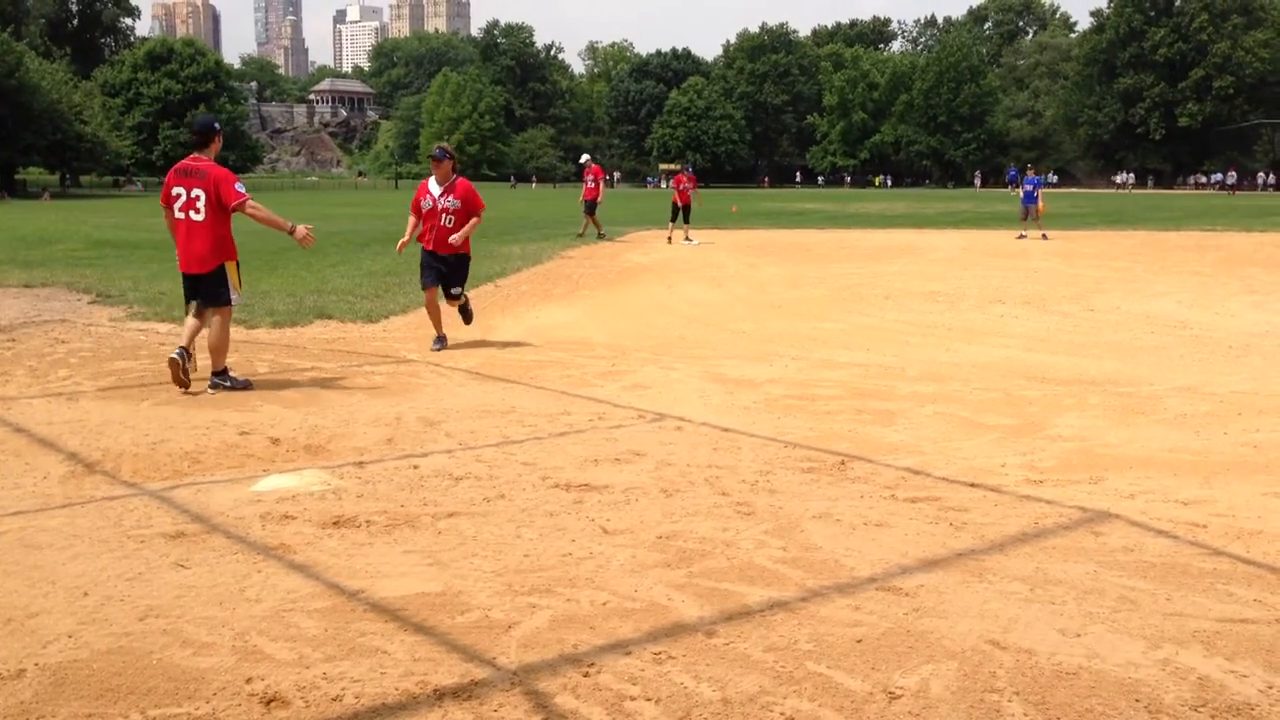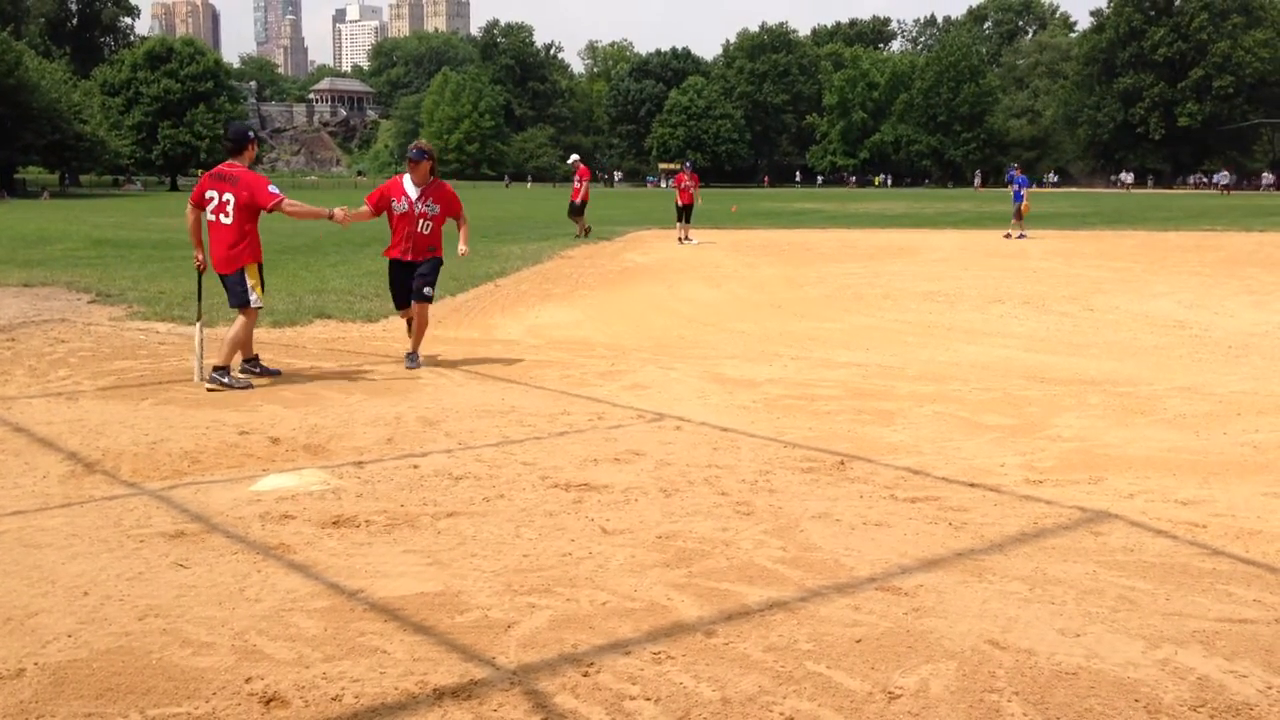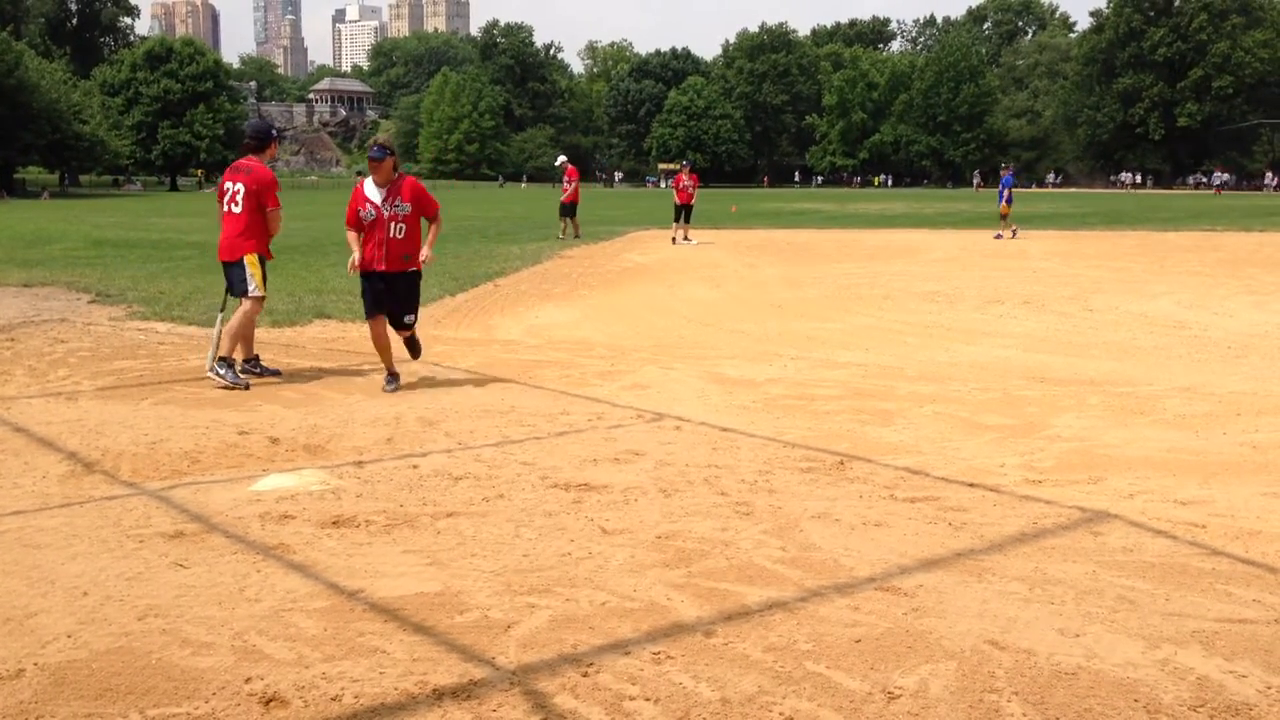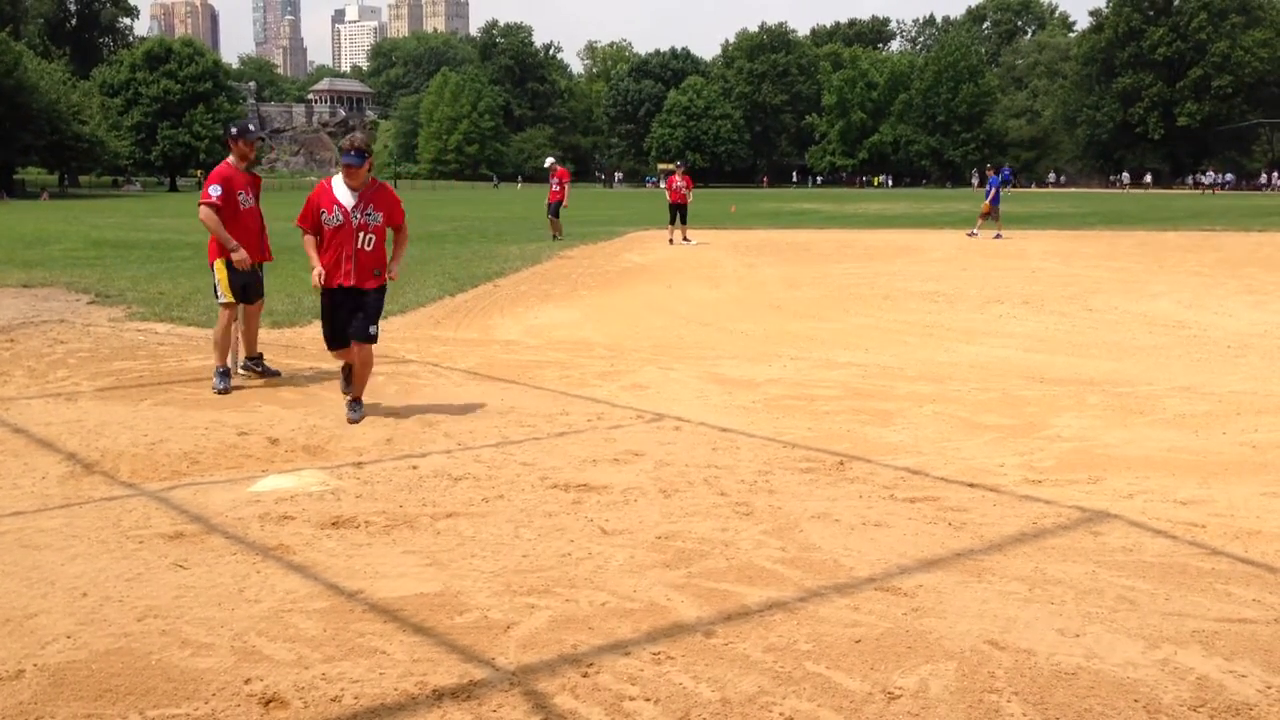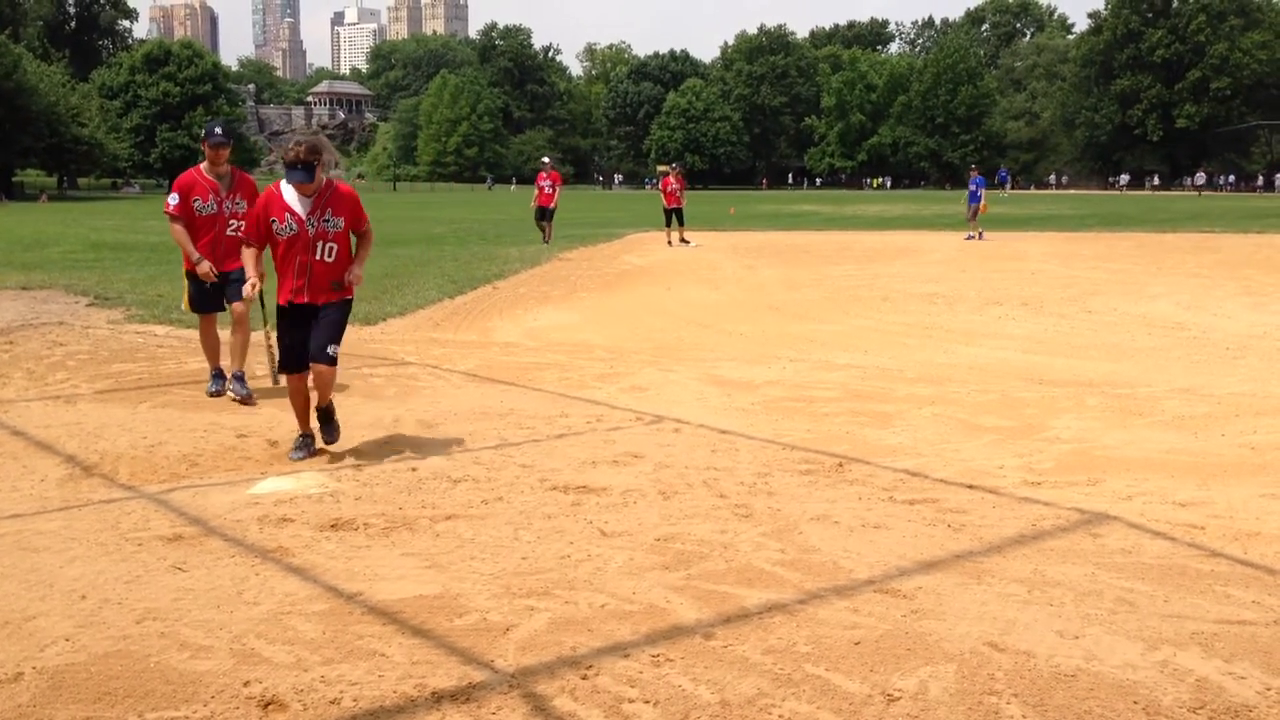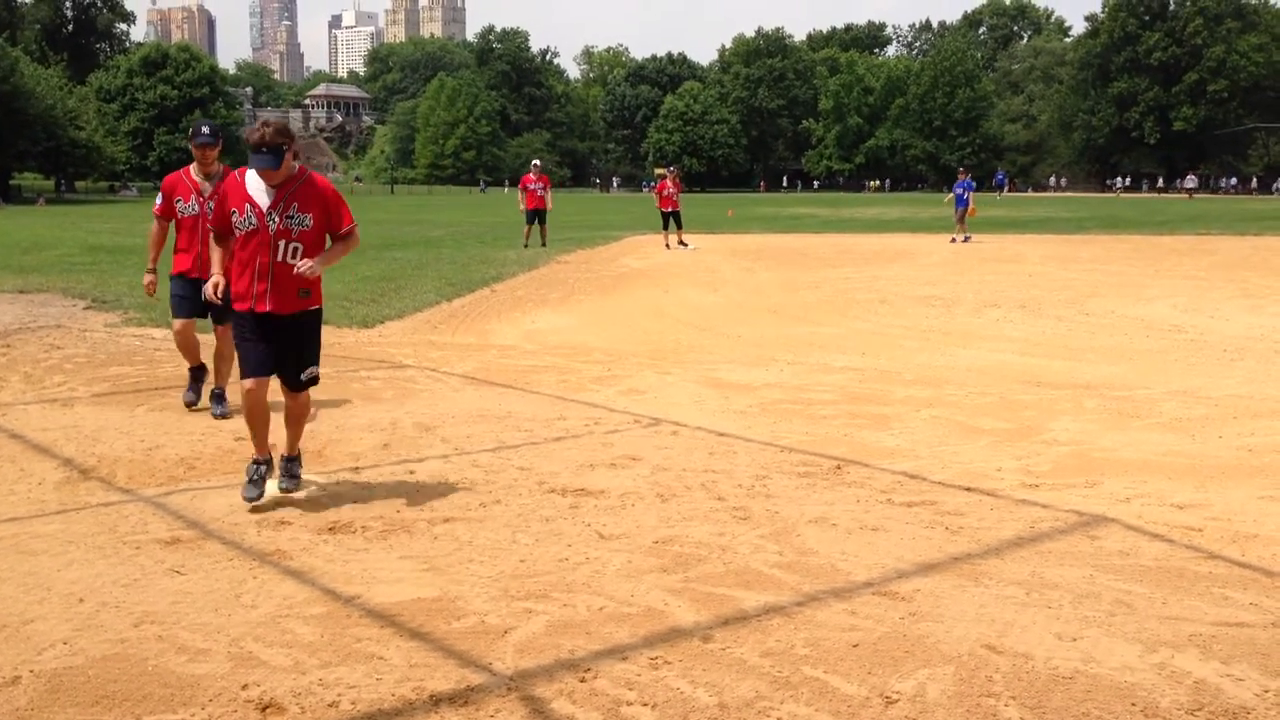
dt=0.4s
person 1, frame 1
left shoulder: (464, 187)
right shoulder: (424, 187)
left elbow: (478, 217)
right elbow: (415, 214)
left wrist: (462, 235)
right wrist: (407, 236)
left hip: (455, 252)
right hip: (429, 250)
left knee: (452, 298)
right knee: (429, 293)
left ankle: (462, 300)
right ankle: (440, 335)
person 1, frame 2
left shoulder: (443, 190)
right shoulder: (393, 186)
left elbow: (460, 217)
right elbow: (371, 208)
left wrist: (463, 242)
right wrist: (351, 216)
left hip: (429, 259)
right hip: (399, 258)
left knee: (422, 305)
right knee: (403, 309)
left ankle: (414, 351)
right ankle: (412, 317)
person 1, frame 3
left shoulder: (412, 187)
right shoulder: (360, 192)
left elbow: (436, 218)
right elbow: (353, 228)
left wrist: (428, 247)
right wrist: (355, 251)
left hip: (405, 269)
right hip: (372, 270)
left knee: (402, 326)
right knee: (375, 323)
left ankle: (409, 332)
right ankle: (391, 371)
person 1, frame 4
left shoulder: (384, 194)
right shoulder: (322, 192)
left elbow: (400, 229)
right elbow: (308, 232)
left wrist: (396, 261)
right wrist: (315, 265)
left hip: (371, 284)
right hip: (333, 284)
left knee: (362, 345)
right knee: (339, 348)
left ankle: (356, 399)
right ankle: (350, 363)
person 1, frame 5
left shoulder: (345, 196)
right shoulder: (270, 199)
left elbow: (365, 232)
right elbow: (251, 242)
left wrist: (358, 265)
right wrist: (252, 275)
left hip: (333, 298)
right hip: (289, 300)
left knee: (322, 367)
right knee: (295, 374)
left ankle: (324, 405)
right ankle: (304, 432)
person 1, frame 6
left shoulder: (318, 189)
right shoulder: (232, 187)
left elbow: (350, 236)
right elbow: (219, 235)
left wrist: (321, 262)
right wrist: (218, 272)
left hip: (300, 310)
right hip: (249, 308)
left knee: (297, 390)
right knee: (251, 387)
left ankle: (292, 453)
right ankle: (261, 459)
person 2, frame 1
left shoulder: (174, 173)
right shoulder: (219, 175)
left elbow: (169, 215)
right elbow: (250, 208)
right wrist: (291, 228)
left hip: (189, 257)
right hip: (217, 257)
left knee: (201, 309)
right knee: (220, 313)
left ankle: (181, 352)
right ankle: (218, 376)
person 2, frame 2
left shoulder: (209, 177)
right shoulder: (253, 181)
left elbow: (192, 212)
right elbow: (286, 206)
left wrist: (198, 249)
right wrist: (328, 213)
left hip: (220, 257)
right hip: (243, 258)
left knee: (246, 309)
right knee: (247, 315)
left ankle: (248, 361)
right ankle: (218, 372)
person 2, frame 3
left shoulder: (233, 170)
right shoulder: (265, 176)
left elbow: (222, 206)
right elbow: (274, 219)
right wrist: (273, 236)
left hip: (231, 247)
right hip: (247, 249)
left knee: (249, 305)
right knee: (250, 304)
left ankle: (249, 362)
right ankle: (222, 363)
person 2, frame 4
left shoulder: (252, 177)
right shoulder: (221, 174)
right elbow: (206, 214)
left wrist: (262, 250)
right wrist: (234, 247)
left hip: (253, 256)
right hip: (228, 258)
left knee: (254, 306)
right knee: (230, 311)
left ankle: (252, 360)
right ankle: (221, 372)
person 2, frame 5
left shoulder: (245, 182)
right shoulder: (186, 182)
right elbow: (176, 225)
right wrist: (196, 259)
left hip: (236, 262)
right hip: (201, 265)
left knee: (240, 313)
right knee: (207, 321)
left ankle: (237, 377)
right ankle: (217, 373)
person 2, frame 6
right shoulder: (173, 183)
right elbow: (160, 225)
right wrist: (151, 267)
right hip: (185, 270)
left knee: (224, 331)
right knee: (181, 328)
left ankle: (218, 394)
right ankle: (197, 369)
